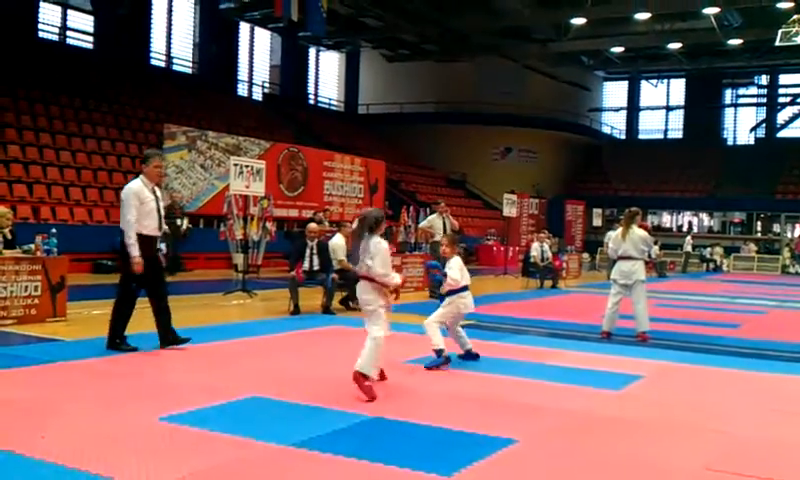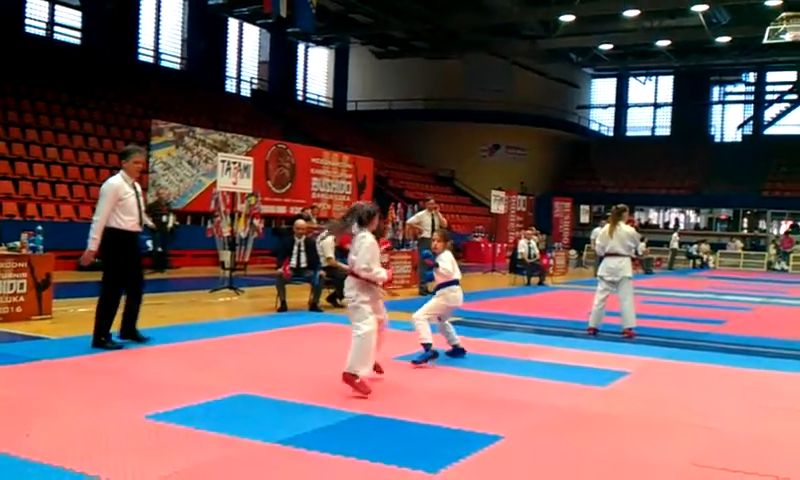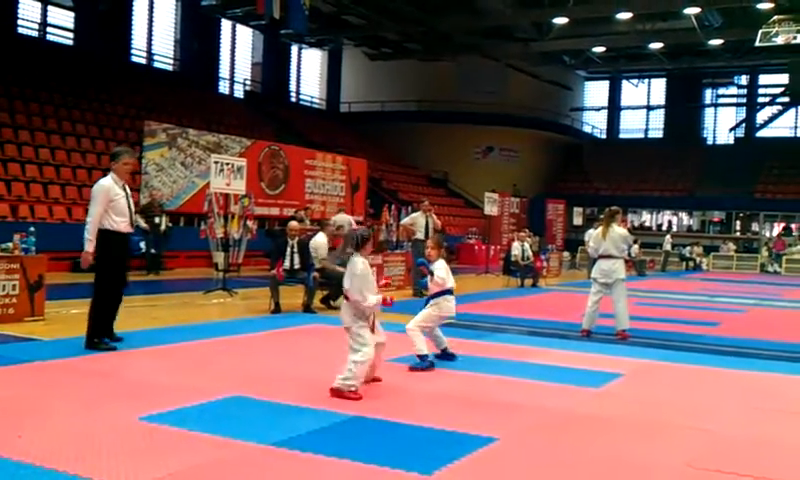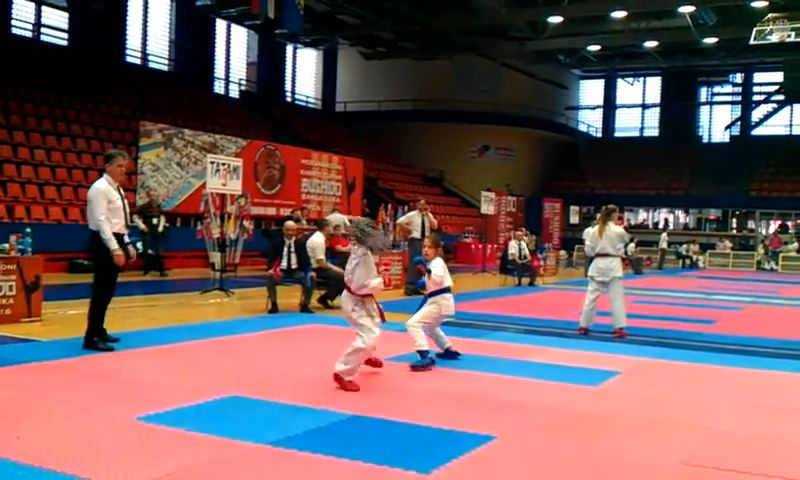
dt=0.2s
person 1, frame 1
left shoulder: (155, 191)
right shoulder: (133, 189)
right elbow: (131, 224)
left wrist: (156, 249)
right wrist: (135, 255)
left hip: (150, 245)
right hip: (137, 245)
left knee: (159, 291)
right knee: (128, 293)
left ankle: (167, 335)
right ankle: (115, 339)
person 1, frame 2
left shoulder: (135, 186)
right shoulder: (113, 185)
right elbow: (100, 217)
right wrist: (92, 247)
left hip: (132, 240)
right hip: (116, 239)
left knee: (136, 286)
right knee: (112, 289)
left ankle: (129, 329)
right ankle: (101, 336)
person 1, frame 3
left shoulder: (124, 188)
right shoulder: (104, 186)
right elbow: (93, 219)
right wrist: (88, 249)
left hip: (122, 241)
right hip: (109, 241)
left knee: (117, 288)
right knee: (104, 290)
left ankle: (105, 329)
right ankle: (94, 338)
person 1, frame 4
left shoulder: (117, 189)
right shoulder: (100, 188)
right elbow: (101, 221)
left wrist: (127, 244)
right wrist: (114, 248)
left hip: (117, 241)
right hip: (106, 243)
left knee: (107, 290)
right knee: (102, 289)
left ankle: (99, 331)
right ankle: (92, 337)
person 2, frame 1
left shoulder: (365, 240)
right shoulder: (380, 244)
right elbow: (380, 272)
right wrist: (397, 279)
left hip: (365, 287)
right hip: (374, 291)
left knee: (380, 328)
right knee: (377, 333)
left ankle: (374, 367)
right ankle: (363, 373)
person 2, frame 2
left shoulder: (361, 235)
right shoulder: (367, 239)
right elbow: (364, 268)
left wrist: (378, 249)
right wrist: (384, 275)
left hip: (366, 287)
right hip: (360, 288)
left knee: (380, 321)
right knee: (365, 329)
left ankle: (369, 360)
right ankle: (352, 373)
person 2, frame 3
left shoulder: (358, 261)
right shoulder: (360, 265)
right elbow: (359, 297)
left wrist: (378, 285)
right wrist: (380, 300)
left hip: (363, 311)
right hip: (356, 313)
left knee: (378, 341)
right knee: (364, 351)
left ankle: (367, 374)
right ankle: (342, 387)
person 2, frame 4
left shoulder: (360, 250)
right shoulder: (363, 255)
right elbow: (360, 285)
left wrist: (378, 273)
right wrist: (380, 282)
left hip: (362, 299)
right hip: (356, 301)
left knee: (373, 331)
right knee: (367, 337)
left ankle: (366, 355)
right ankle: (343, 373)
person 3, frame 1
left shoulder: (454, 262)
right shoulder: (455, 261)
left elbow: (455, 281)
left wrist: (442, 273)
right wrist: (443, 280)
left hip: (457, 300)
right hip: (462, 299)
left knee: (431, 323)
right knee: (451, 325)
left ankle: (442, 356)
right ankle: (470, 352)
person 3, frame 2
left shoulder: (445, 256)
right shoulder: (444, 256)
left elbow: (448, 272)
left wrist: (434, 264)
right wrist: (434, 276)
left hip: (447, 294)
right hip: (451, 293)
left knee: (419, 317)
right knee: (442, 319)
left ankle: (429, 350)
right ankle: (457, 348)
person 3, frame 3
left shoulder: (439, 264)
right shoulder: (436, 264)
left elbow: (442, 281)
left wrist: (429, 272)
right wrist: (428, 283)
left hip: (440, 304)
right hip: (443, 303)
left knee: (413, 327)
right knee: (430, 327)
left ankle: (425, 360)
right ankle: (446, 352)
person 3, frame 4
left shoulder: (437, 263)
right shoulder: (433, 263)
left elbow: (439, 279)
left wrist: (426, 270)
right wrist: (425, 283)
left hip: (440, 302)
right hip: (441, 301)
left knee: (413, 324)
right knee: (430, 326)
left ankle: (426, 358)
right ankle: (449, 350)
person 4, frame 1
left shoulder: (618, 233)
right shoulder: (642, 234)
left elbow: (611, 252)
right elbow: (649, 247)
left hip: (621, 267)
right hip: (636, 268)
left knee: (614, 299)
right knee: (639, 301)
left ankle: (606, 329)
right ankle: (641, 331)
person 4, frame 2
left shoulder: (606, 229)
right shoulder: (629, 231)
left elbow: (598, 248)
right elbow: (636, 245)
left hip: (608, 263)
right hip: (623, 264)
left knee: (600, 296)
right knee: (626, 297)
left ankle: (592, 326)
right ankle: (628, 328)
person 4, frame 3
left shoulder: (599, 231)
right shoulder: (622, 232)
left elbow: (592, 250)
right elbow: (629, 244)
left hip: (601, 266)
right hip: (616, 266)
left knee: (594, 298)
right knee: (620, 299)
left ankle: (586, 328)
right ankle: (621, 330)
person 4, frame 4
left shoulder: (595, 230)
right shoulder: (618, 231)
left elbow: (589, 249)
right elbow: (625, 240)
left hip: (598, 264)
right hip: (613, 265)
left knee: (591, 296)
right knee: (617, 297)
left ankle: (583, 326)
right ankle: (619, 328)
